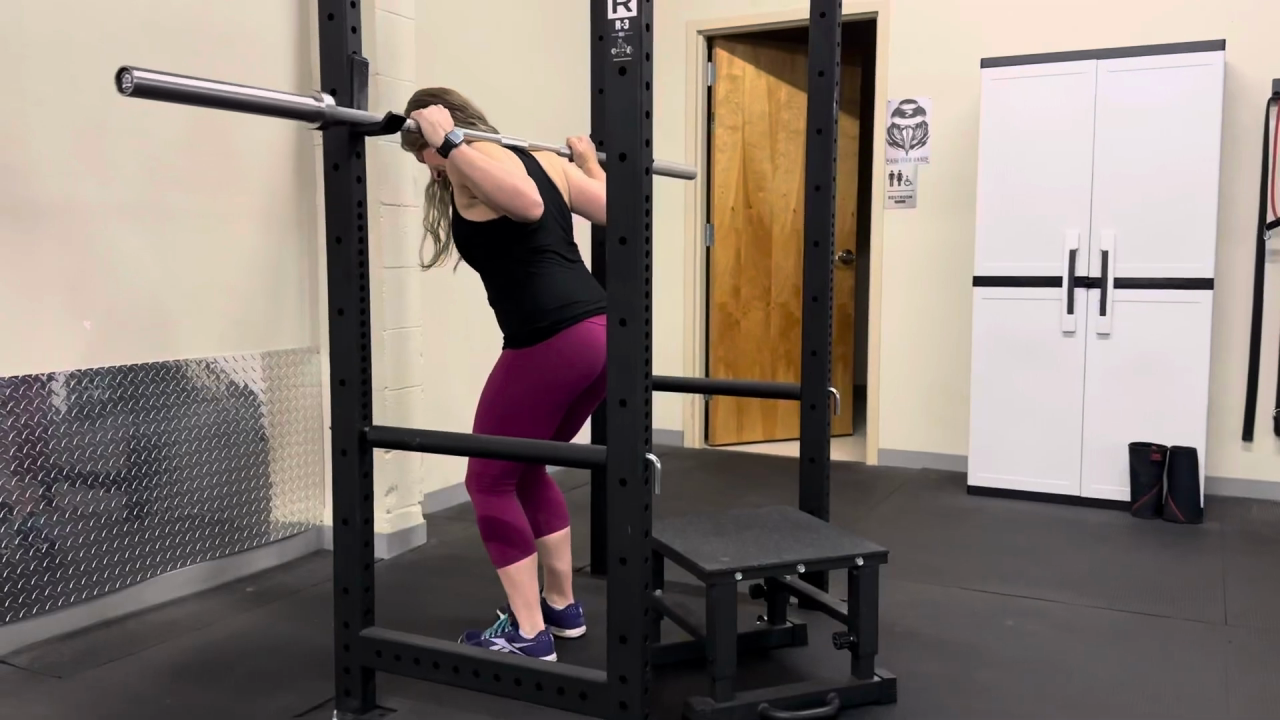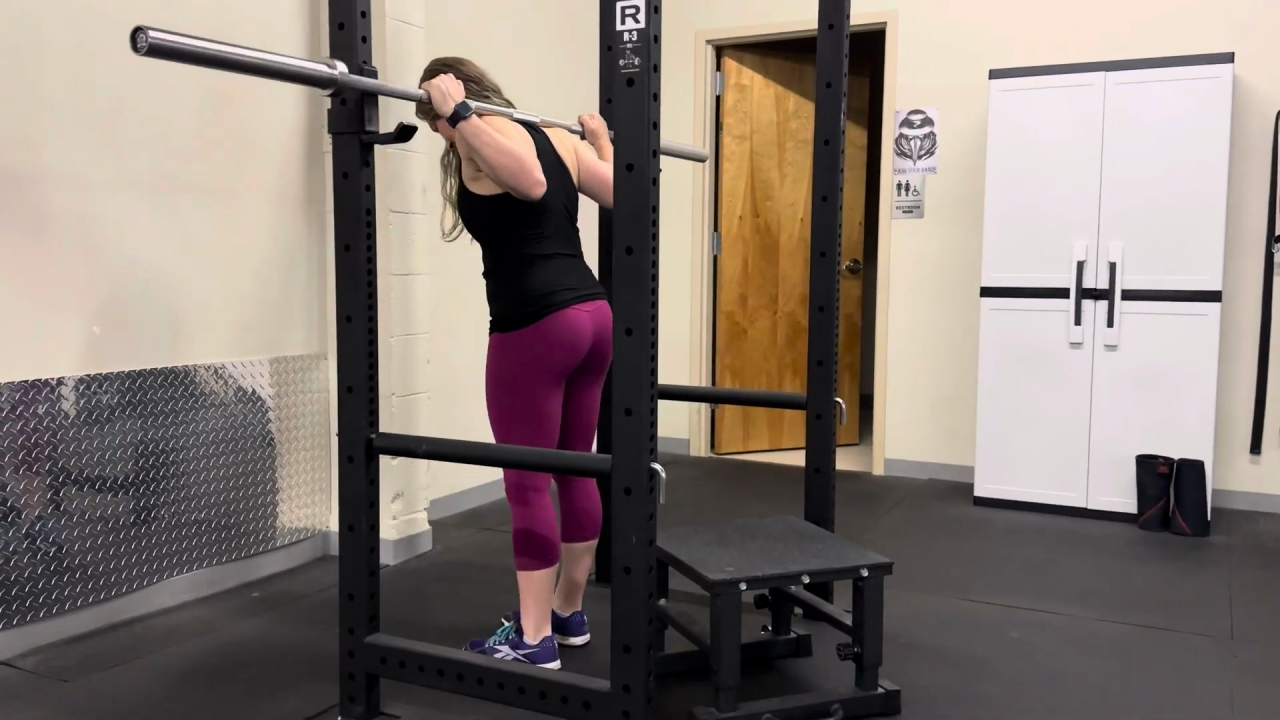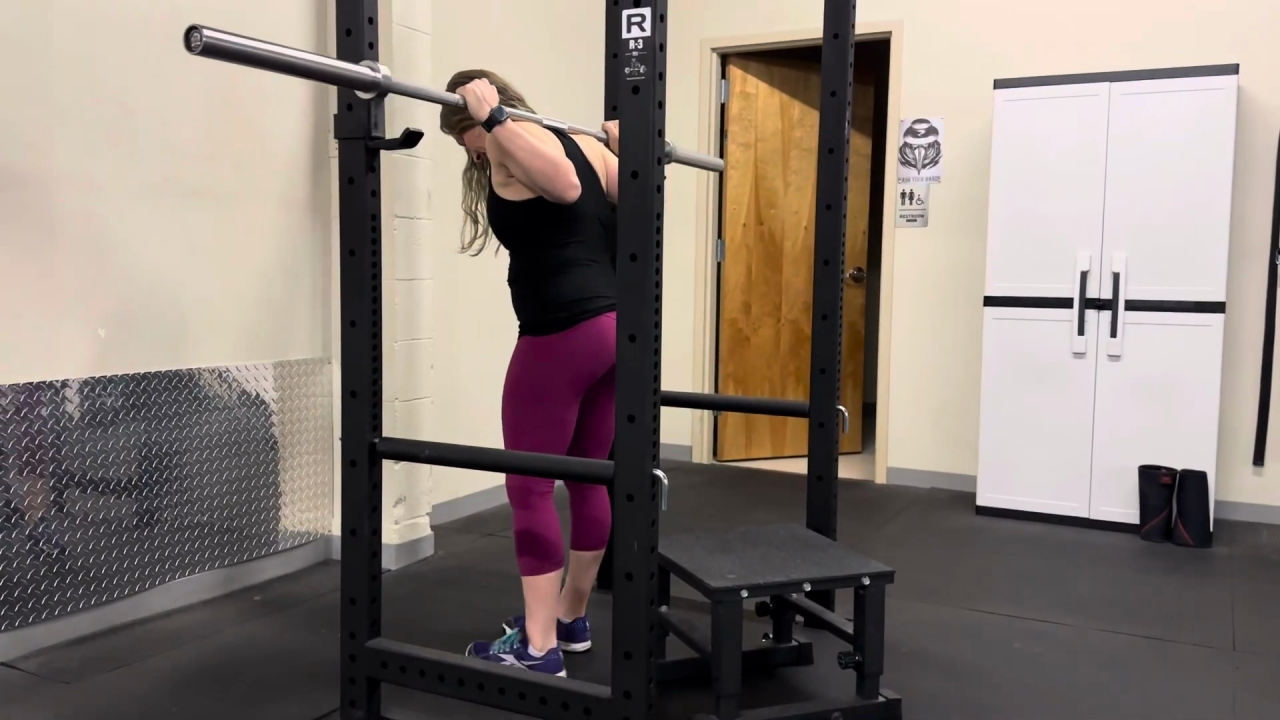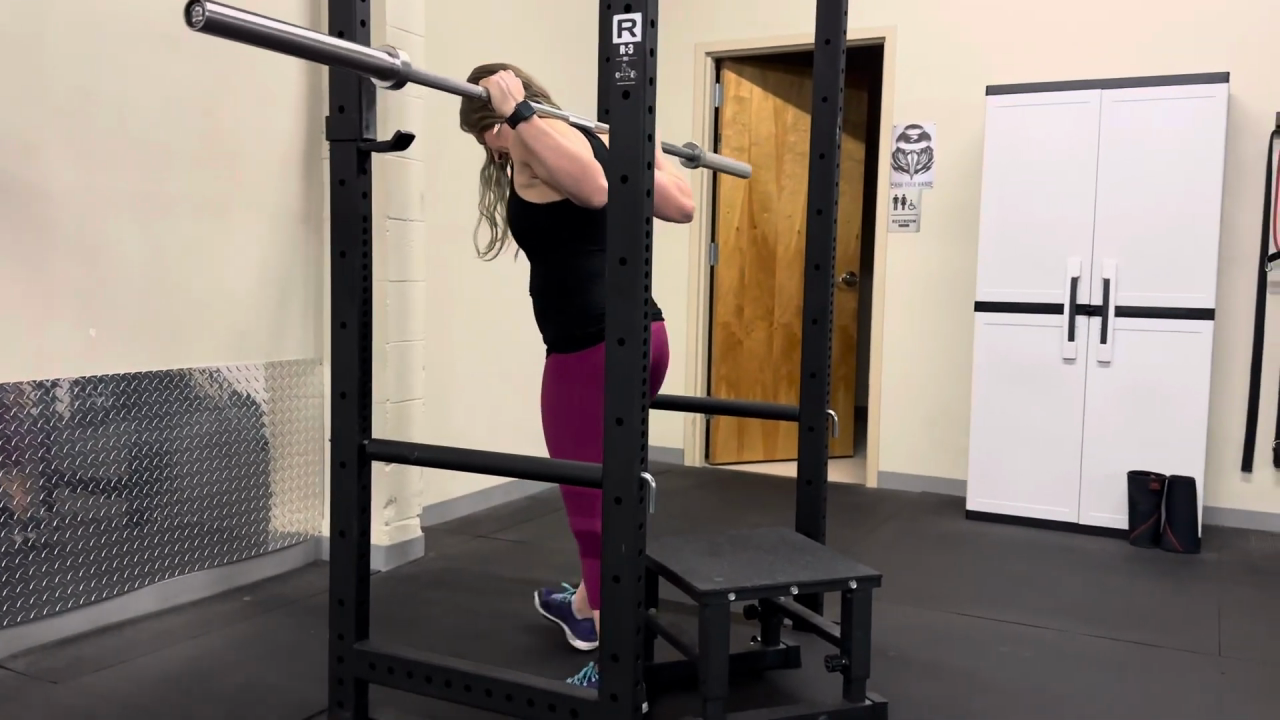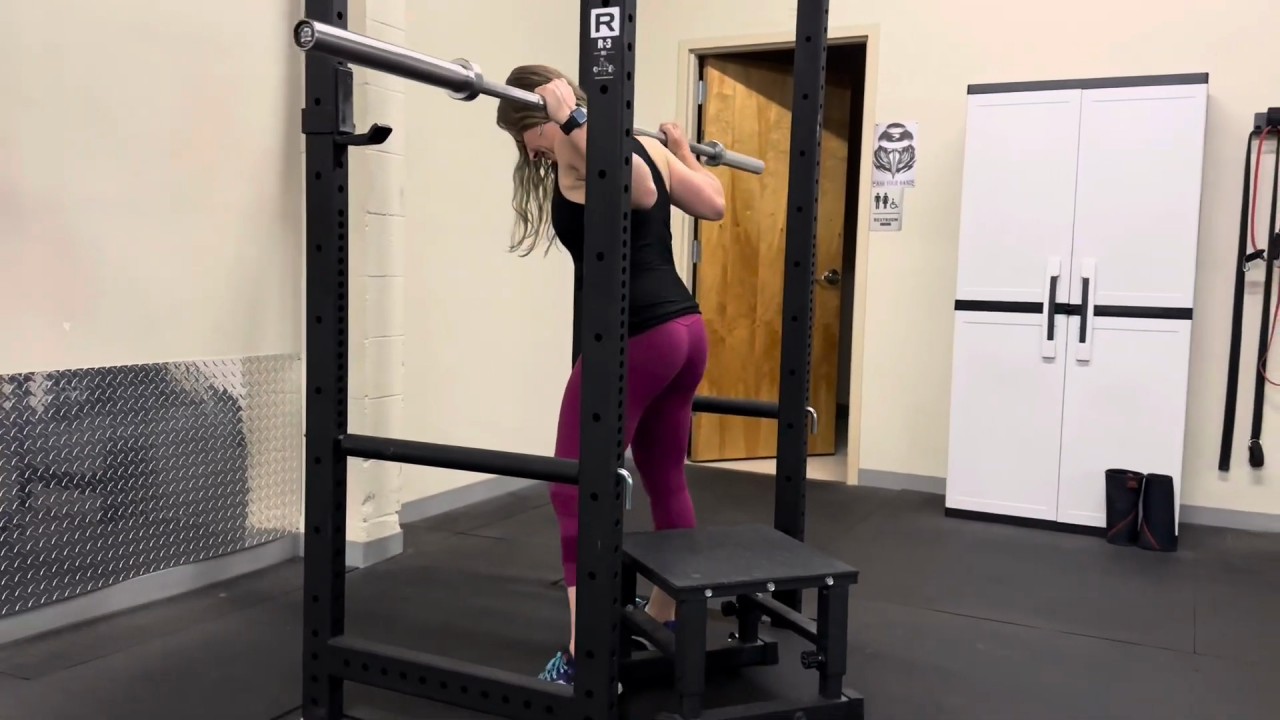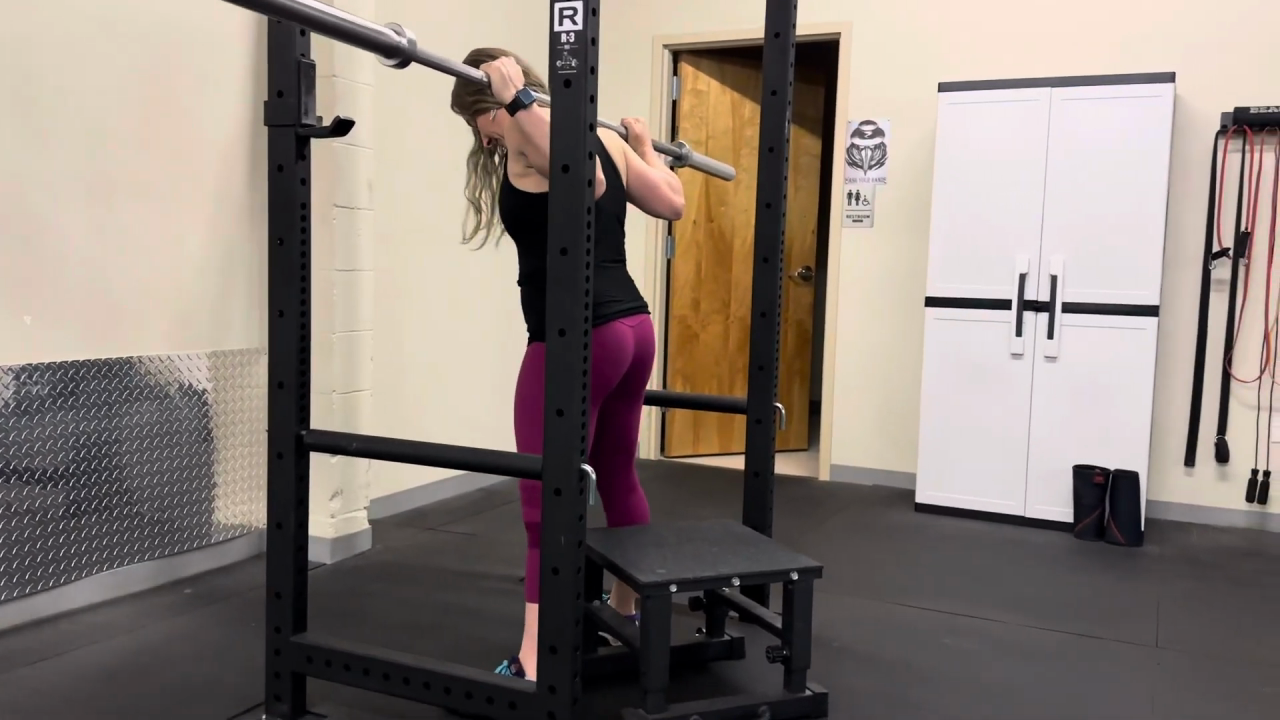
dt=0.7s
person 1, frame 1
left shoulder: (469, 163)
right shoulder: (543, 158)
left elbow: (527, 205)
left wrist: (448, 143)
right wrist: (591, 163)
left hip: (551, 344)
right hip: (600, 332)
left knee: (490, 482)
right knee: (526, 470)
left ankle: (528, 632)
right ankle: (562, 604)
person 1, frame 2
left shoulder: (481, 134)
right shoulder: (557, 136)
left elbow: (528, 181)
left wrist: (457, 114)
right wrist: (601, 141)
left hip: (534, 328)
right hip: (592, 317)
left knee: (529, 485)
right knee: (575, 473)
left ankle: (534, 639)
right ankle: (569, 612)
person 1, frame 3
left shoulder: (511, 144)
right shoulder: (583, 142)
left elbow: (563, 185)
left wrist: (492, 118)
right wrist: (623, 149)
left hip: (561, 337)
right hip: (614, 327)
left knee: (530, 489)
right knee: (589, 480)
left ankle: (538, 645)
right ankle: (570, 616)
person 1, frame 4
left shoulder: (534, 143)
right shoulder: (603, 141)
left elbow: (592, 190)
right elbow: (683, 206)
left wrist: (520, 114)
right wrist: (655, 152)
left hip: (590, 351)
right hip: (646, 335)
left knee: (592, 508)
right knee: (606, 490)
right ankle: (585, 609)
person 1, frame 5
left shoulder: (580, 150)
right shoulder: (644, 144)
left elbow: (633, 187)
right elbow: (713, 203)
left wrist: (571, 120)
right wrist: (682, 150)
left hip: (632, 340)
right hip: (684, 330)
left knee: (576, 492)
right knee: (666, 482)
right ankle: (667, 613)
person 1, frame 6
left shoulder: (528, 139)
right shoulder: (604, 138)
left elbow: (583, 178)
right elbow: (672, 202)
left wrist: (518, 102)
right wrist: (644, 146)
right hip: (633, 330)
left knee: (547, 501)
right knee: (619, 482)
left ankle: (534, 664)
right ankle: (628, 609)
